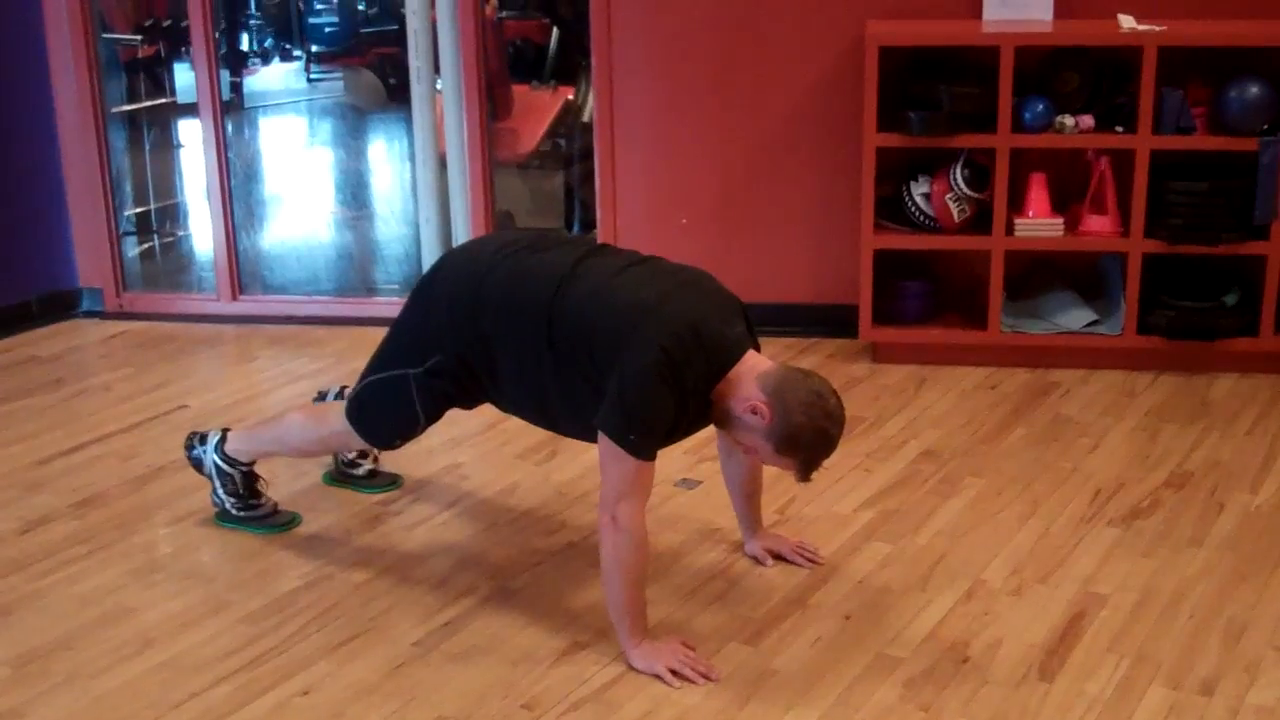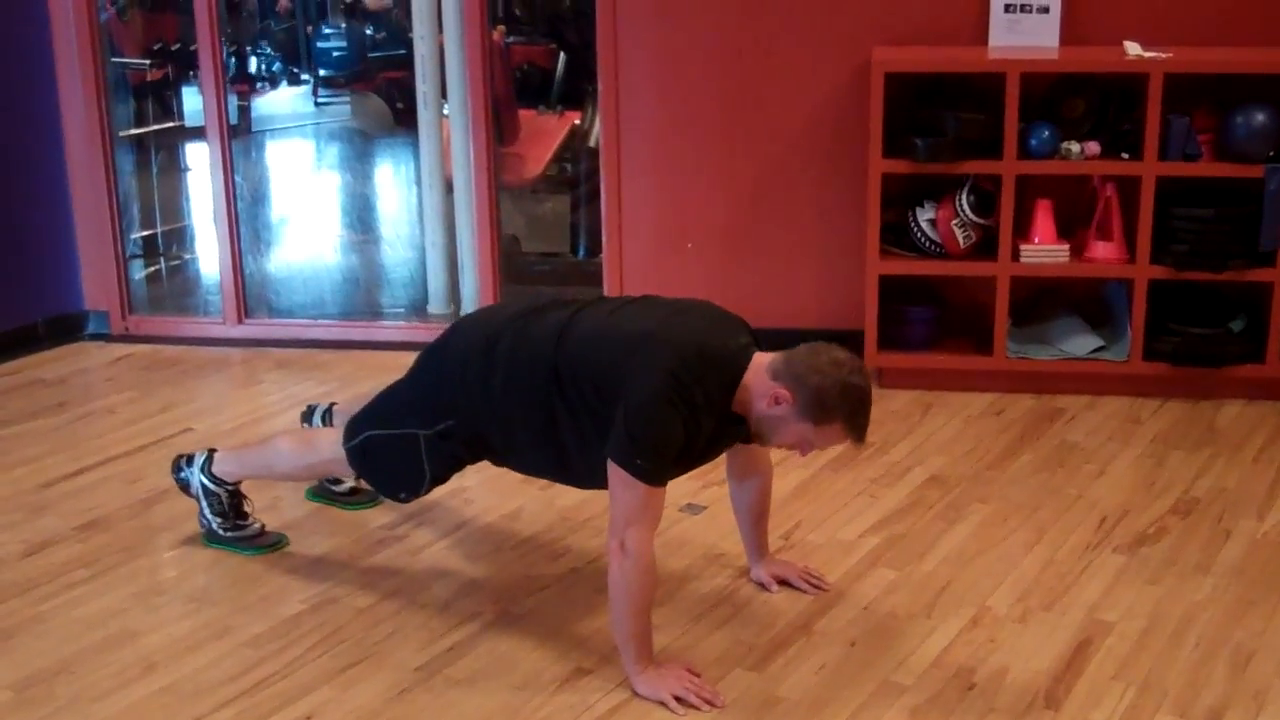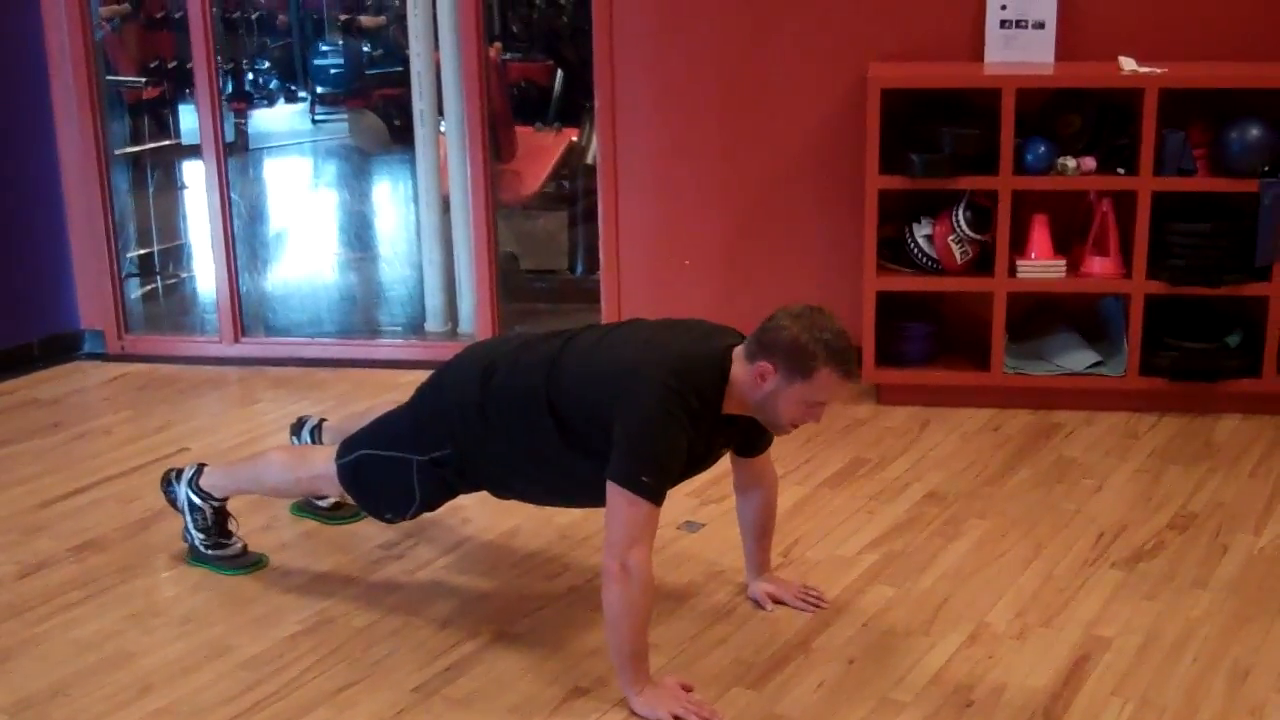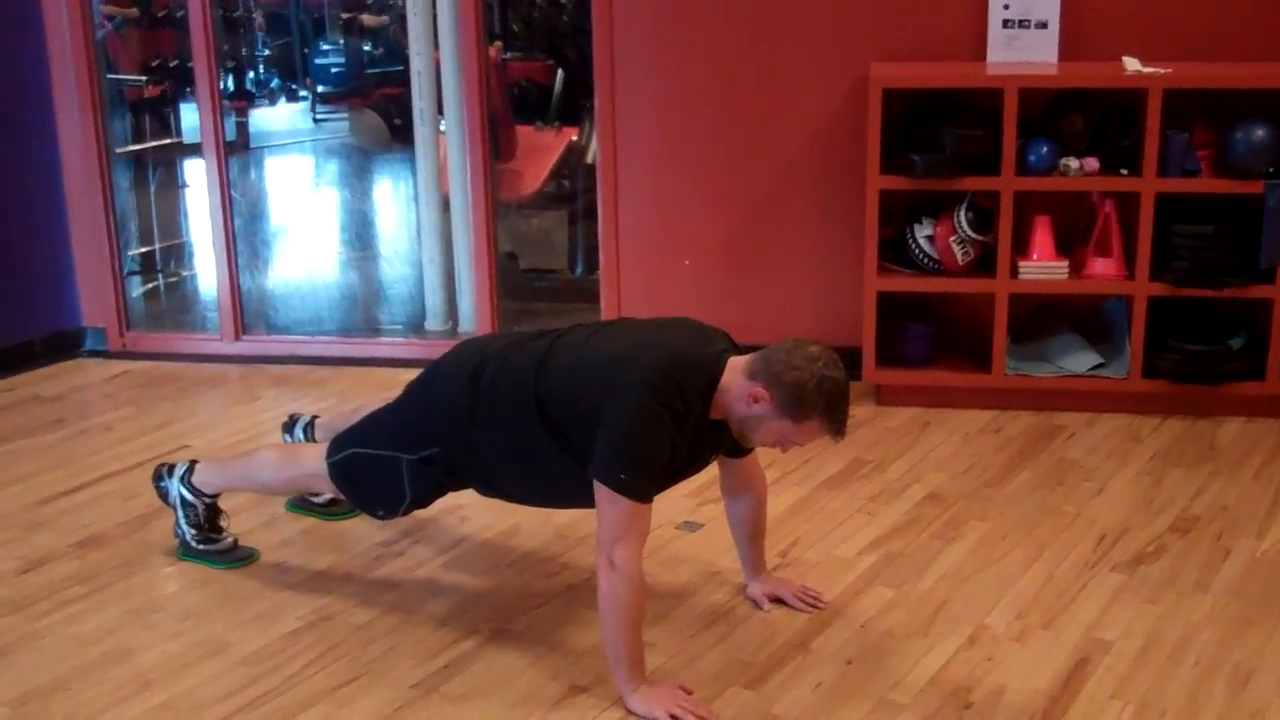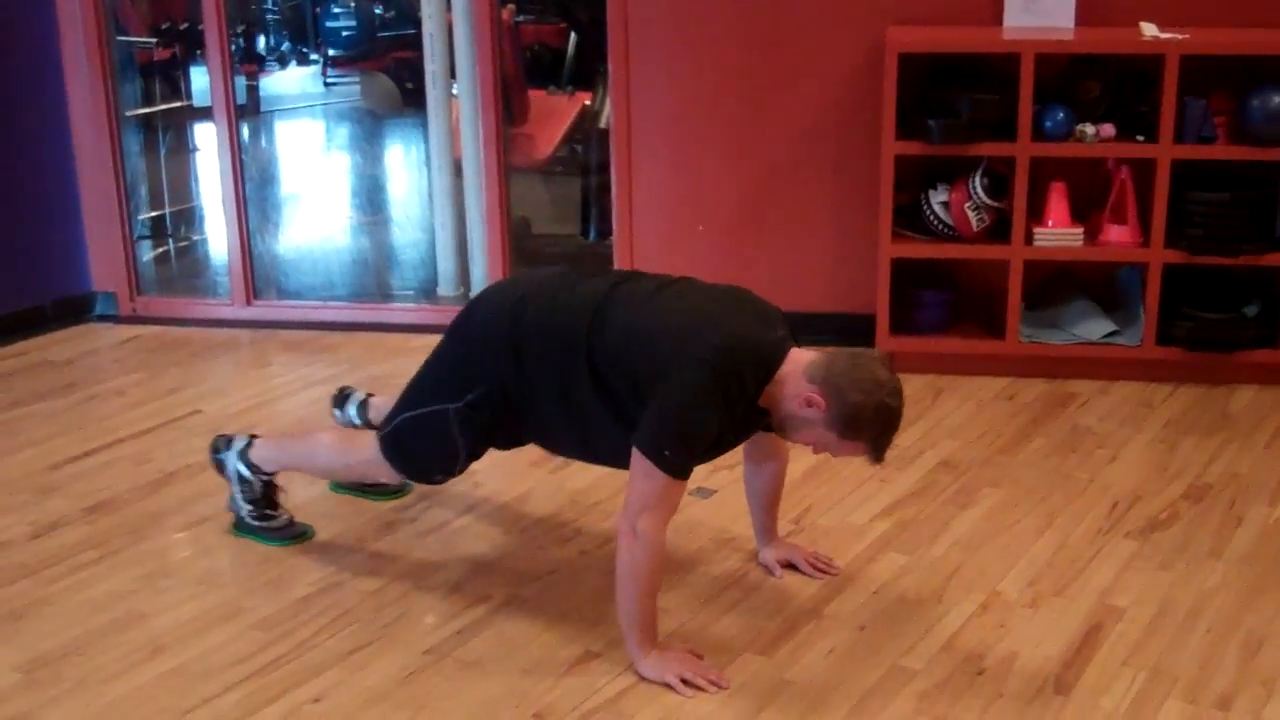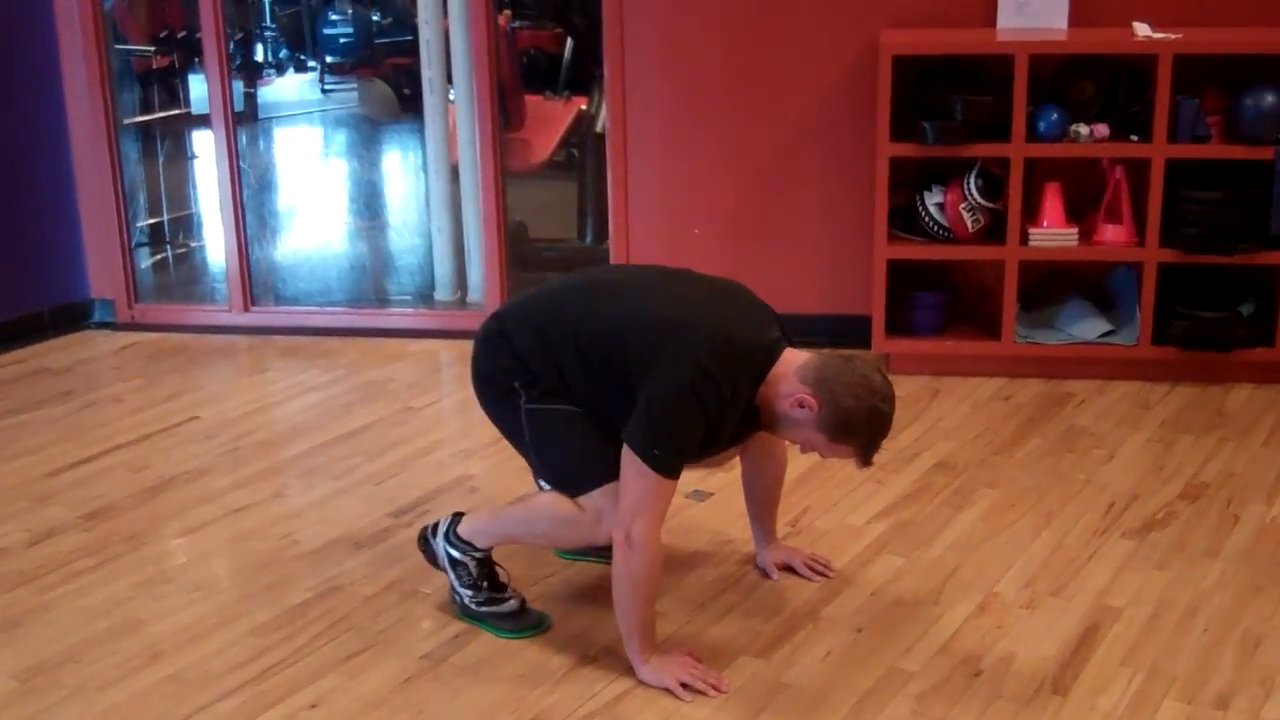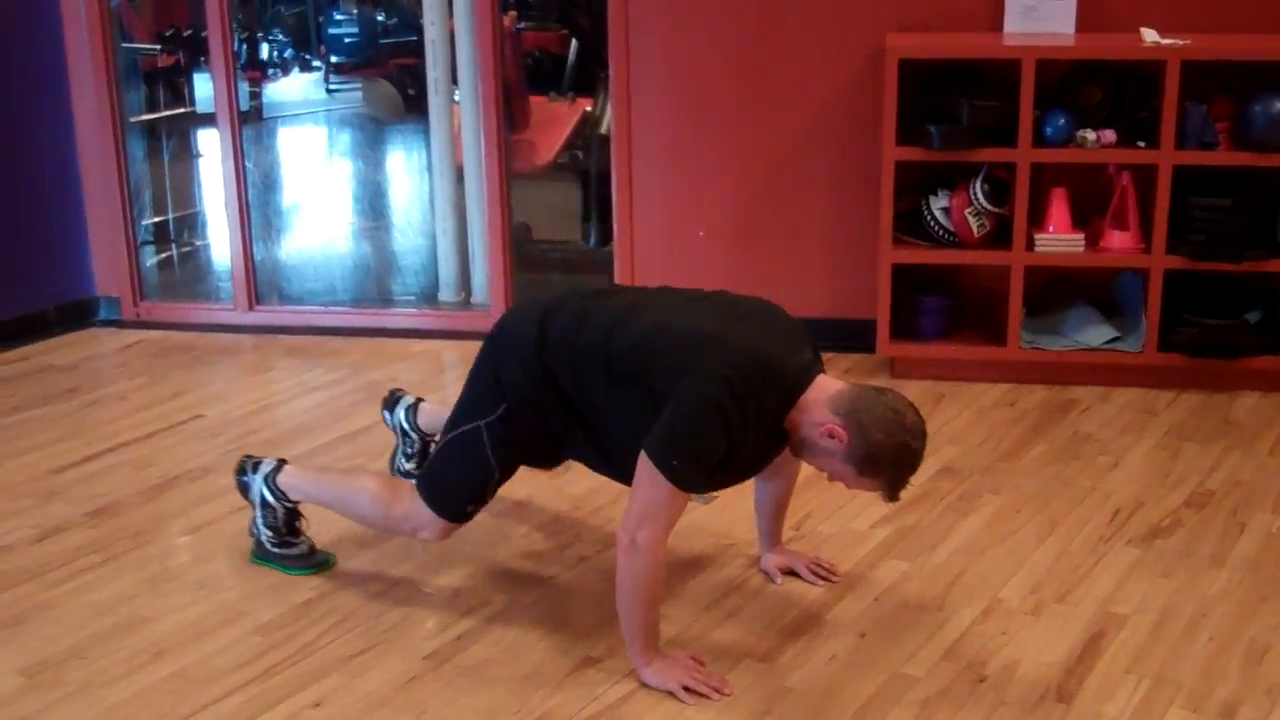
dt=0.7s
person 1, frame 1
left shoulder: (737, 343)
right shoulder: (659, 371)
left elbow: (736, 444)
right elbow: (621, 517)
left wrist: (754, 531)
right wrist: (637, 643)
left hip: (519, 271)
right hip: (468, 299)
right knee: (364, 418)
left ankle: (348, 456)
right ankle: (226, 452)
person 1, frame 2
left shoulder: (745, 362)
right shoulder: (668, 393)
left elbow: (749, 466)
right elbow: (629, 543)
left wrist: (759, 557)
left hip: (515, 353)
right hip: (476, 377)
right knee: (354, 453)
left ankle: (328, 414)
right ankle: (211, 472)
person 1, frame 3
left shoulder: (743, 372)
right shoulder: (664, 403)
left elbow: (756, 477)
right elbow: (623, 562)
left wrist: (760, 573)
left hip: (511, 388)
right hip: (472, 417)
left knee: (398, 427)
right knee: (342, 472)
left ankle: (318, 431)
right ankle: (199, 489)
person 1, frame 4
left shoulder: (731, 373)
right shoulder: (649, 403)
left elbow: (742, 481)
right elbow: (618, 557)
left wrist: (757, 574)
left hip: (503, 382)
right hip: (462, 414)
left knee: (365, 441)
right knee: (329, 469)
left ankle: (310, 427)
right ankle: (191, 483)
person 1, frame 5
left shoulder: (775, 351)
right shoulder: (708, 385)
left elbow: (765, 449)
right elbow: (640, 526)
left wrist: (768, 541)
right wrist: (644, 652)
left hip: (537, 326)
right hip: (498, 344)
left knee: (483, 433)
right knee: (387, 461)
left ankle: (365, 412)
right ankle: (251, 460)
person 1, frame 6
left shoulder: (770, 347)
right shoulder: (694, 384)
left elbow: (762, 442)
right elbow: (634, 532)
left wrist: (768, 543)
right wrist: (645, 658)
left hip: (578, 343)
right hip: (516, 362)
left knee: (726, 436)
right knee: (613, 512)
left ankle: (569, 478)
right ankle: (461, 539)
person 1, frame 7
left shoulder: (799, 365)
right shoulder: (722, 401)
left elbow: (776, 445)
right elbow: (637, 538)
left wrist: (771, 546)
right wrist: (647, 659)
left hip: (573, 346)
right hip: (532, 359)
left knee: (540, 459)
right knee: (428, 515)
left ankle: (416, 419)
right ankle: (274, 485)
